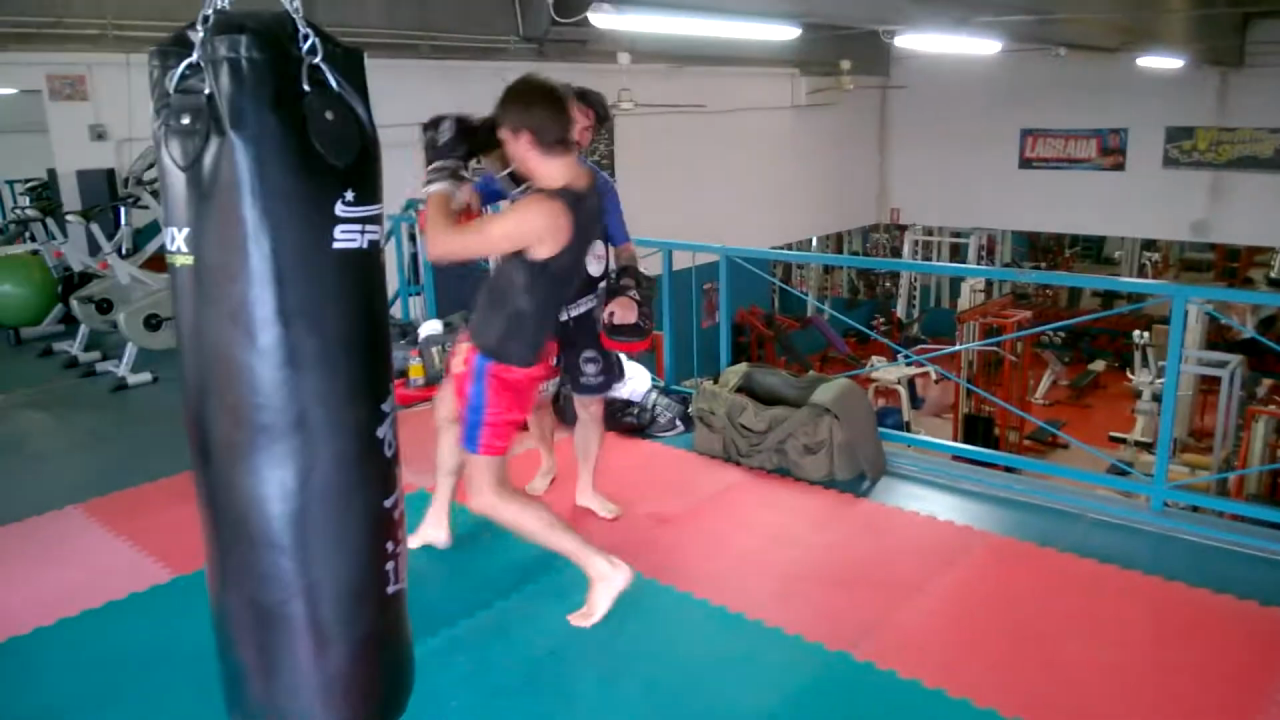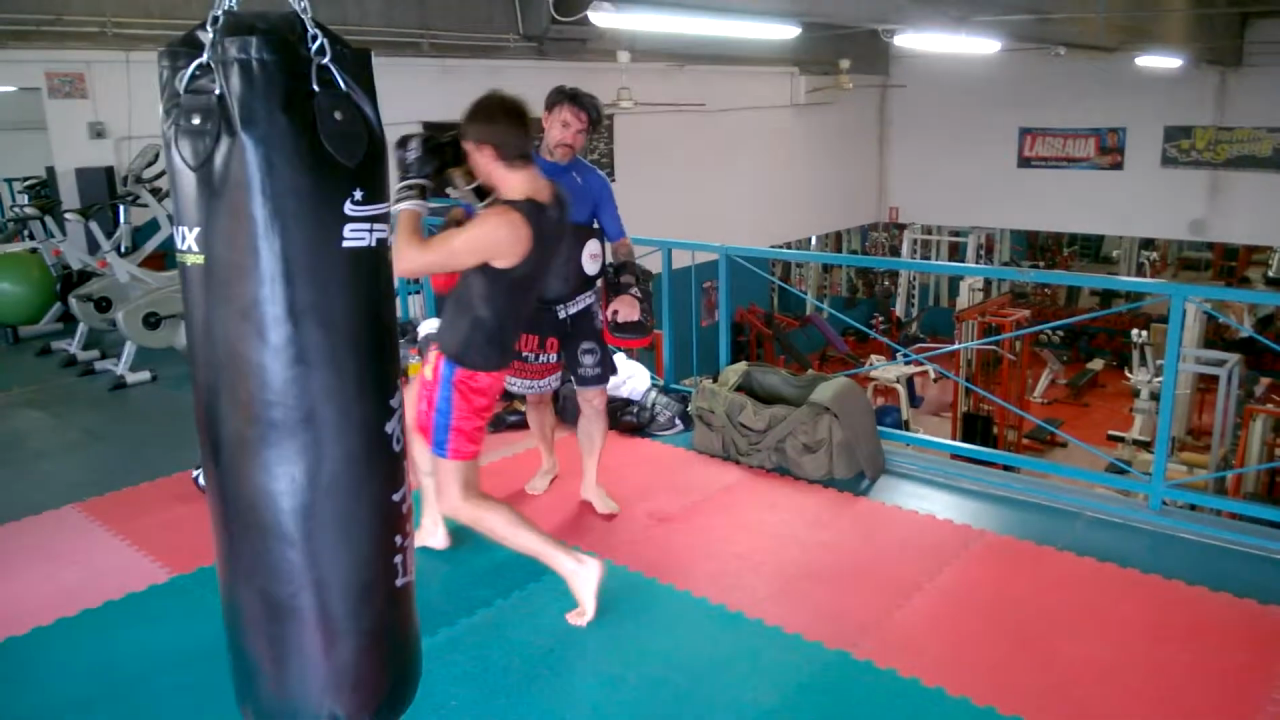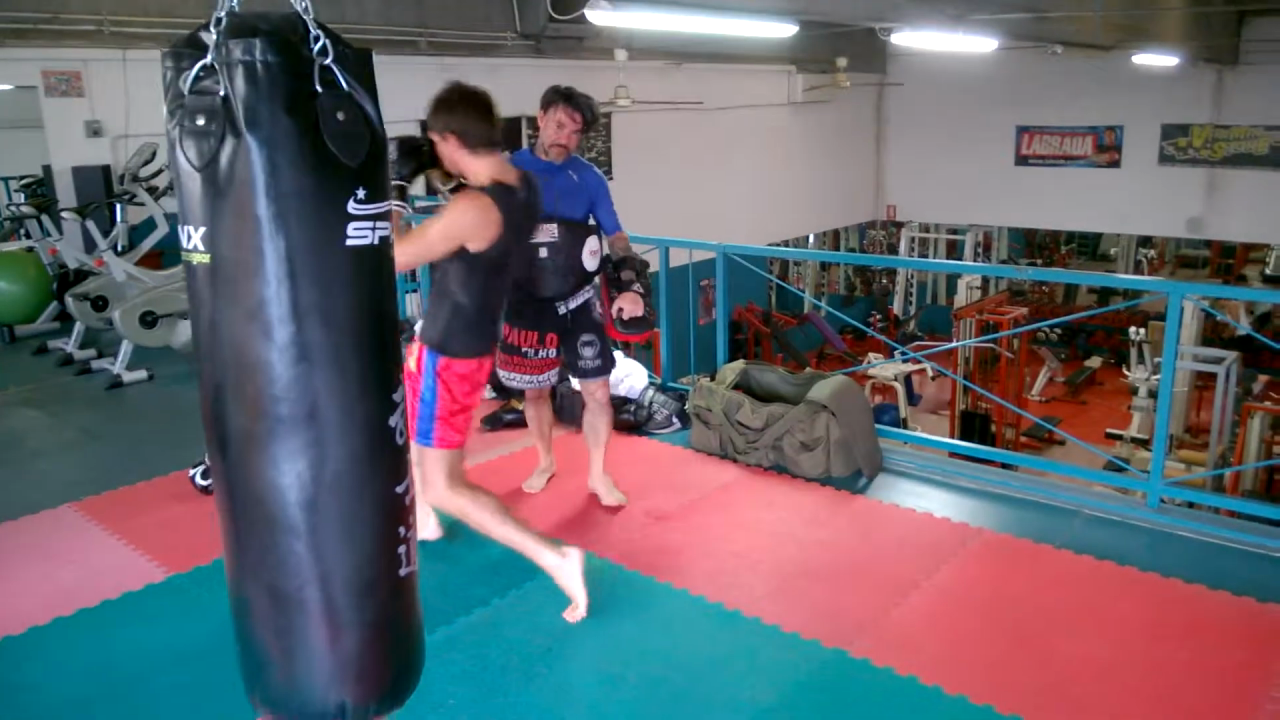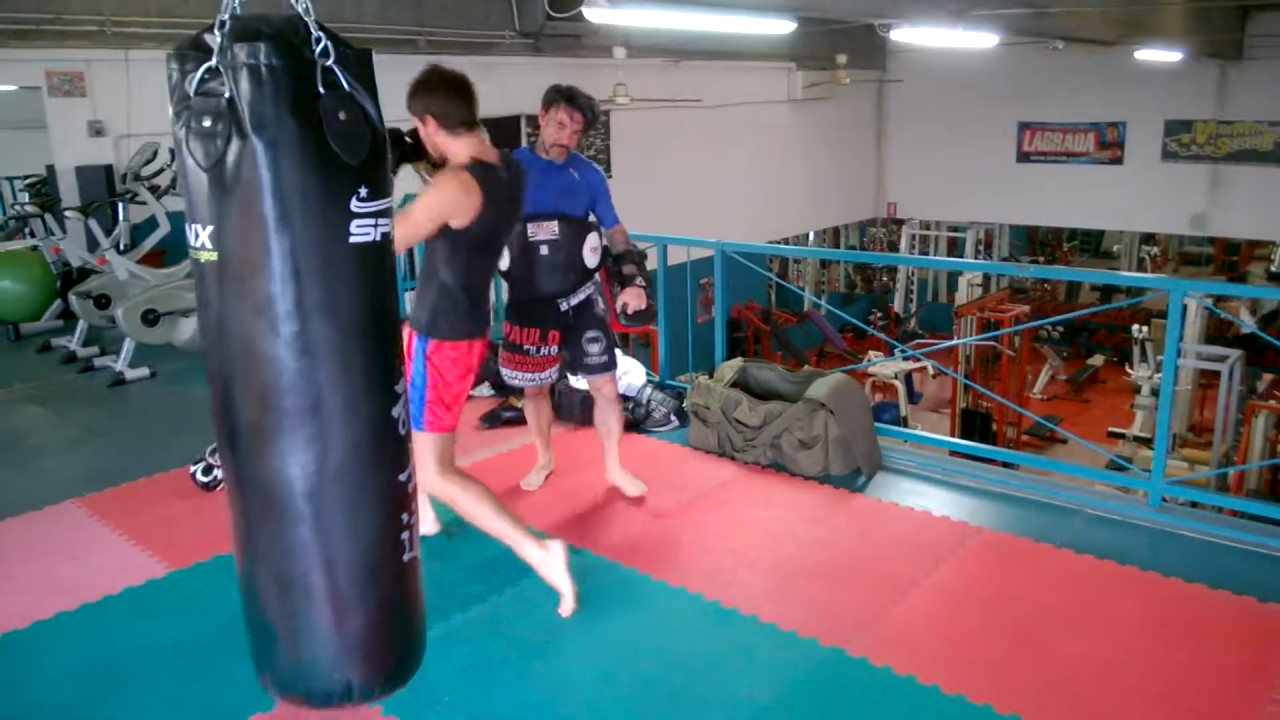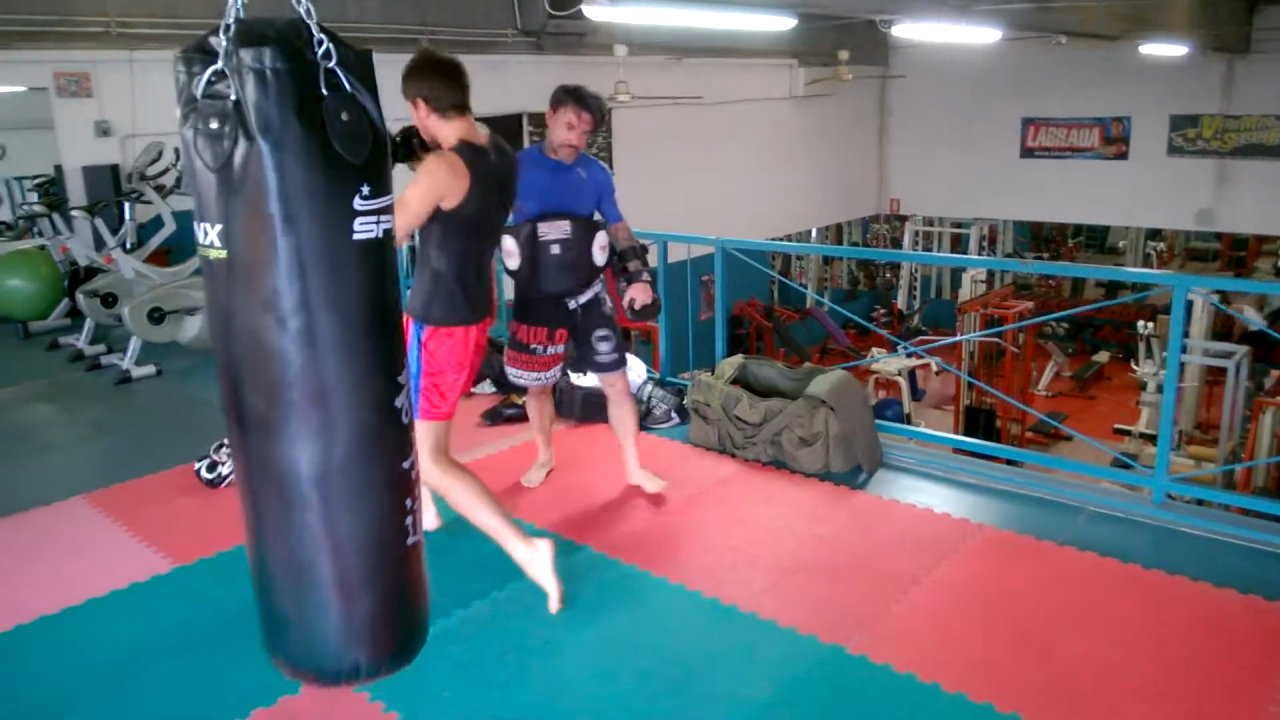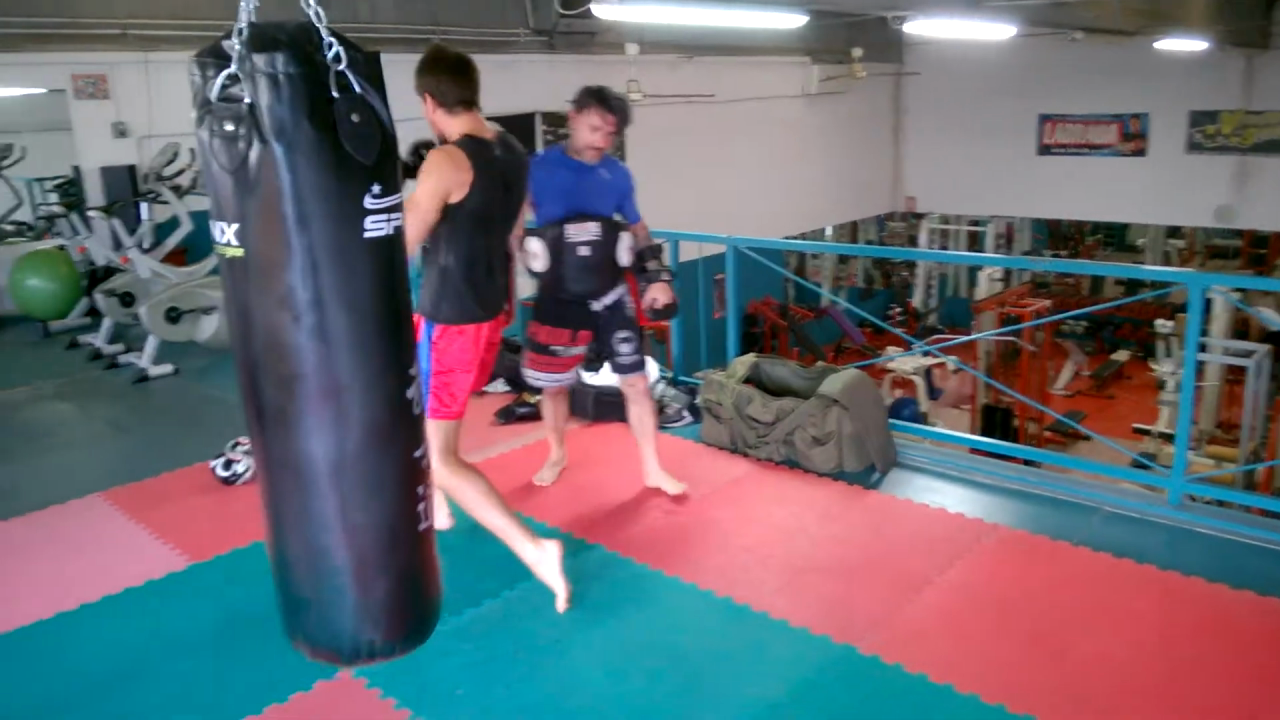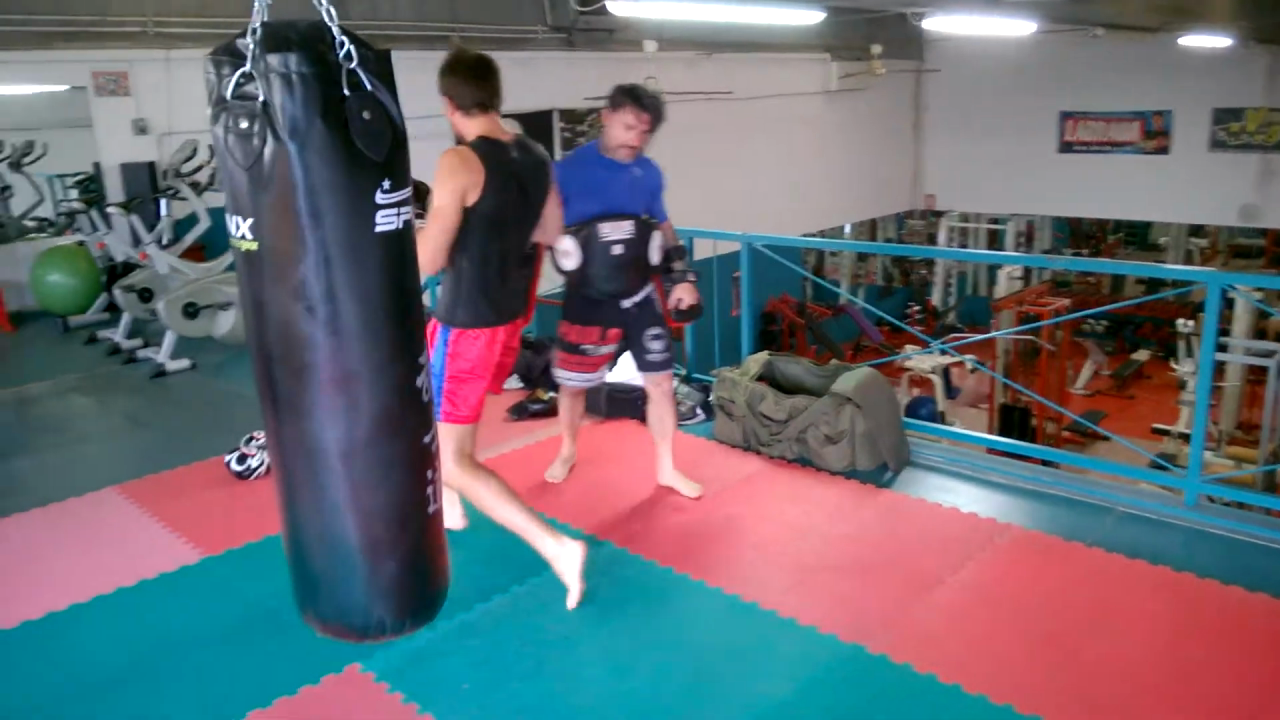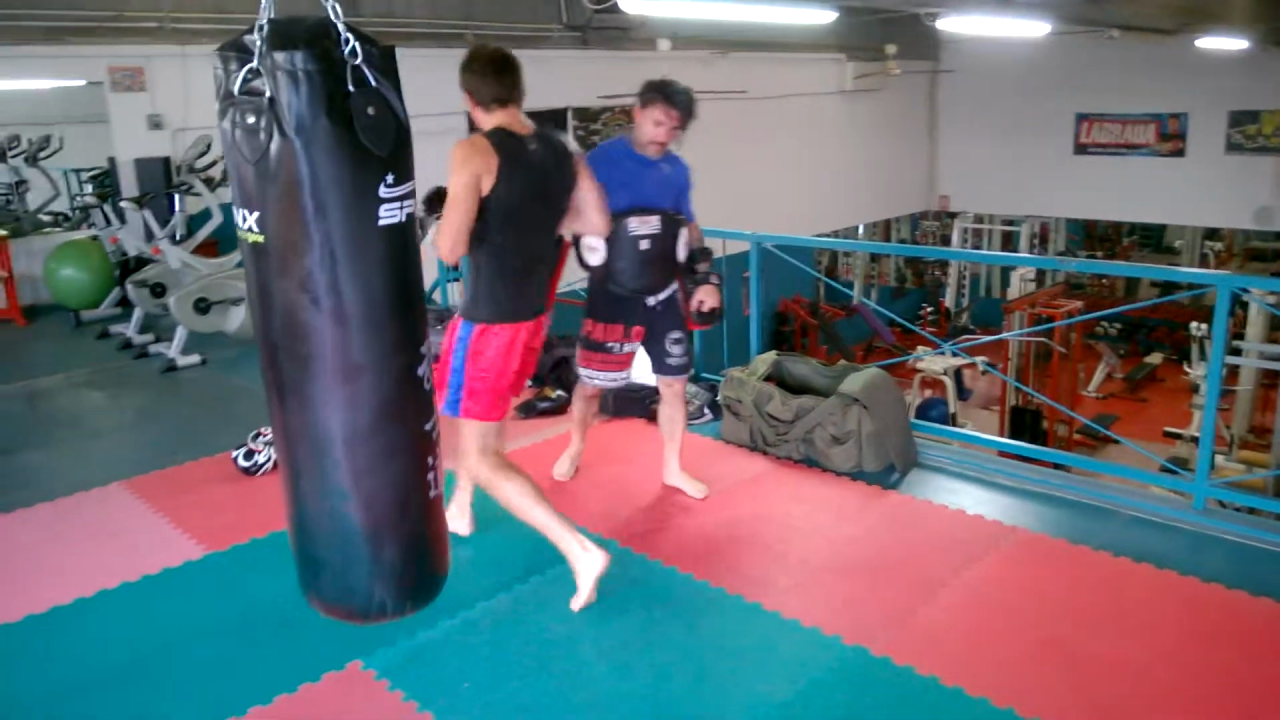
dt=0.1s
person 1, frame 1
left shoulder: (542, 214)
right shoulder: (585, 187)
left elbow: (439, 247)
left wrist: (441, 169)
left hip: (502, 358)
right hip: (498, 337)
left knee: (489, 492)
right knee: (448, 413)
left ankle: (603, 570)
right ankle: (437, 522)
person 1, frame 2
left shoulder: (501, 224)
right shoulder: (550, 198)
left elbow: (406, 263)
left wrist: (410, 189)
left hip: (467, 364)
right hip: (480, 350)
left knee: (459, 497)
right knee: (416, 418)
left ankle: (572, 565)
right ankle: (430, 526)
person 1, frame 3
left shoulder: (473, 208)
right shoulder: (519, 184)
left elbow: (395, 260)
left hip: (450, 352)
right hip: (464, 340)
left knee: (445, 486)
right knee: (411, 419)
left ankle: (555, 558)
right ankle: (422, 518)
person 1, frame 4
left shoulder: (454, 186)
right shoulder: (508, 169)
left hip: (441, 338)
right hip: (470, 328)
left knee: (437, 470)
right knee: (408, 418)
left ankle: (537, 552)
right ankle: (420, 512)
person 1, frame 5
left shoulder: (443, 168)
right shoulder: (501, 156)
left elbow: (386, 237)
left hip: (438, 325)
right hip: (473, 315)
left knee: (432, 458)
right knee: (410, 412)
left ankle: (524, 548)
right ankle: (419, 506)
person 1, frame 6
left shoulder: (446, 162)
right shoulder: (513, 153)
left elbow: (402, 248)
left wrist: (402, 207)
left hip: (450, 323)
right hip: (490, 316)
left knee: (441, 458)
right knee: (428, 417)
left ankle: (533, 548)
right ankle: (435, 507)
person 1, frame 7
left shoulder: (460, 164)
right shoulder: (535, 158)
left elbow: (428, 262)
right elbow: (551, 230)
left wrist: (417, 224)
left hip: (466, 327)
right hip: (509, 320)
left knee: (455, 461)
right knee: (444, 420)
left ankle: (554, 545)
right ankle: (448, 506)
person 1, frame 8
left shoulder: (476, 154)
right shoulder: (562, 151)
left elbow: (449, 251)
right elbow: (598, 224)
left wrist: (440, 221)
left hip: (490, 322)
right hip: (535, 317)
left knee: (484, 455)
right knee: (481, 423)
left ankle: (583, 552)
right ankle: (458, 507)
person 2, frame 1
left shoulder: (599, 186)
left elbow: (623, 249)
left wrist: (627, 295)
left hip: (582, 313)
left knee: (592, 407)
right knee: (537, 401)
left ankle: (586, 488)
right ankle: (547, 465)
person 2, frame 2
left shoulder: (594, 182)
left elbow: (619, 242)
left wrist: (629, 291)
left hip: (580, 306)
right hip: (530, 307)
left knee: (594, 399)
right knee: (536, 396)
left ankle: (590, 483)
right ankle: (548, 464)
person 2, frame 3
left shoulder: (589, 179)
left elbow: (616, 236)
left wrist: (631, 287)
left hip: (579, 301)
right hip: (527, 303)
left knee: (597, 391)
right knee: (535, 391)
left ankle: (598, 475)
right ankle: (546, 462)
person 2, frame 4
left shoulder: (590, 176)
left elbow: (614, 231)
left wrist: (633, 280)
left hip: (581, 297)
right hip: (529, 301)
left knee: (605, 385)
right knee: (535, 387)
left ankle: (615, 469)
right ankle: (544, 459)
person 2, frame 5
left shoulder: (596, 174)
right shoulder: (515, 170)
left elbow: (618, 228)
left wrist: (639, 276)
left hip: (588, 296)
right hip: (535, 300)
left knee: (616, 383)
right knee: (538, 386)
left ankle: (633, 467)
right ankle: (545, 456)
person 2, frame 6
left shoulder: (618, 175)
right shoulder: (538, 171)
left elbow: (636, 227)
left wrist: (657, 276)
left hip: (610, 297)
right hip: (559, 300)
left knee: (637, 384)
right knee: (553, 386)
left ankle: (652, 468)
right ankle: (556, 456)
person 2, frame 7
left shoulder: (649, 174)
right shoulder: (569, 170)
left elbow: (662, 225)
left wrist: (682, 277)
left hip: (639, 296)
right hip: (588, 298)
left knee: (661, 384)
right knee: (574, 386)
left ankle: (666, 468)
right ankle: (568, 451)
person 2, frame 8
left shoulder: (677, 171)
right shoulder: (599, 163)
left elbow: (688, 226)
left wrist: (706, 277)
left hip: (663, 295)
right hip: (610, 296)
left knee: (674, 388)
right knee: (591, 386)
left ankle: (672, 469)
right ankle: (575, 448)
